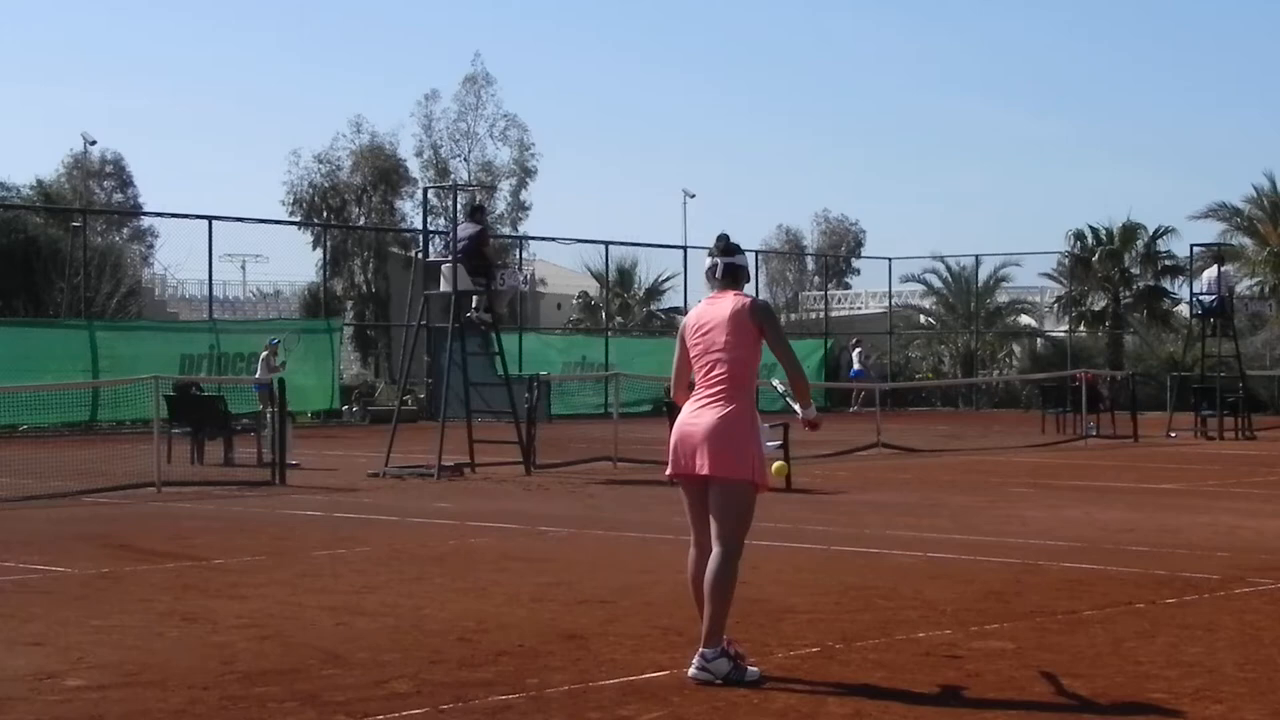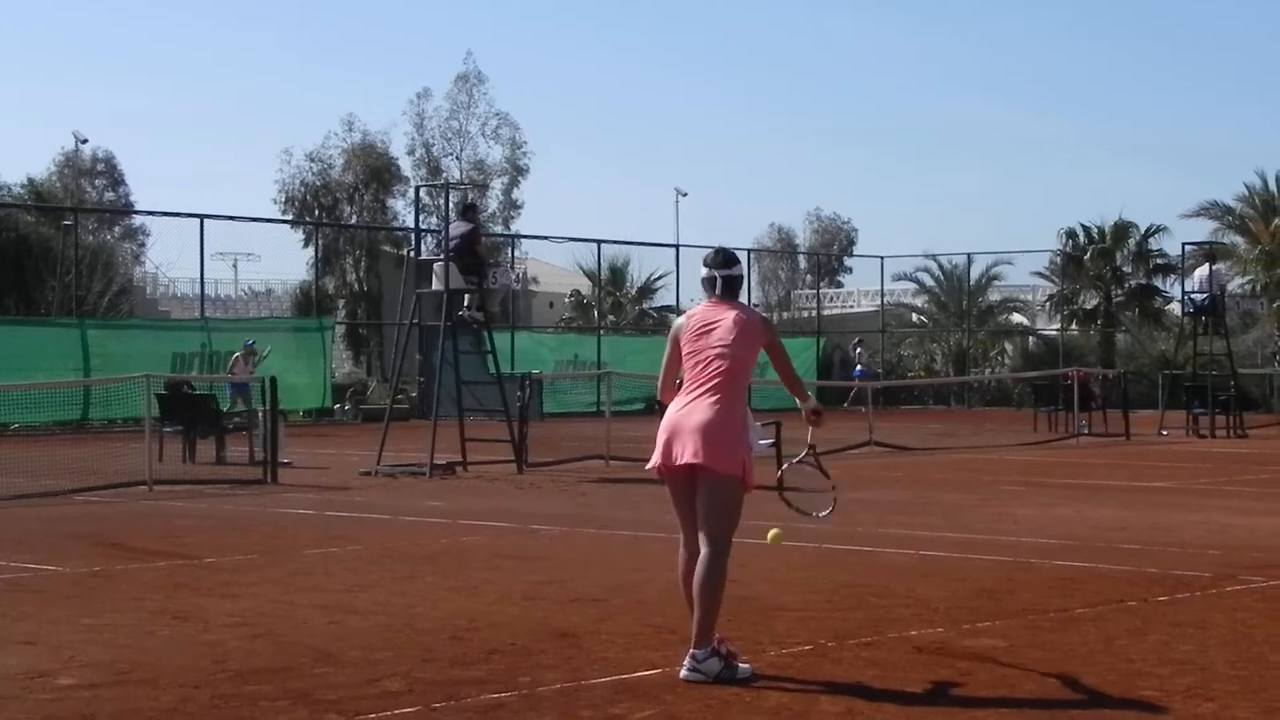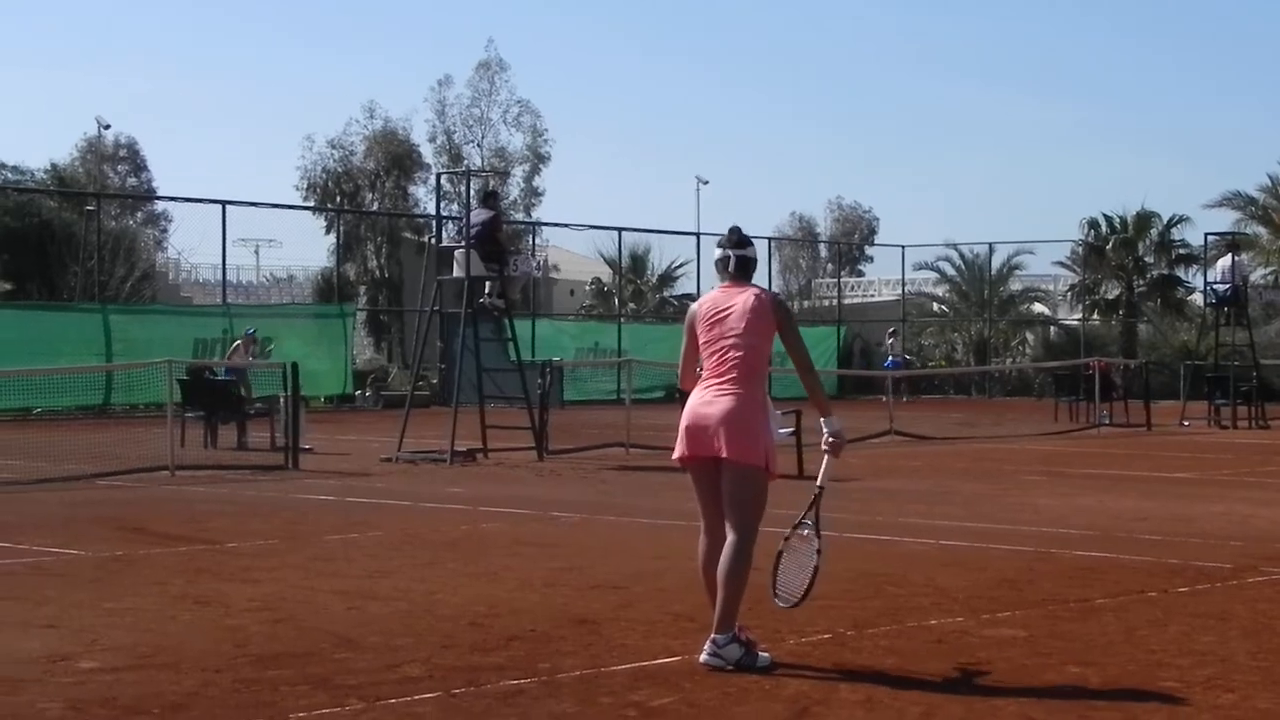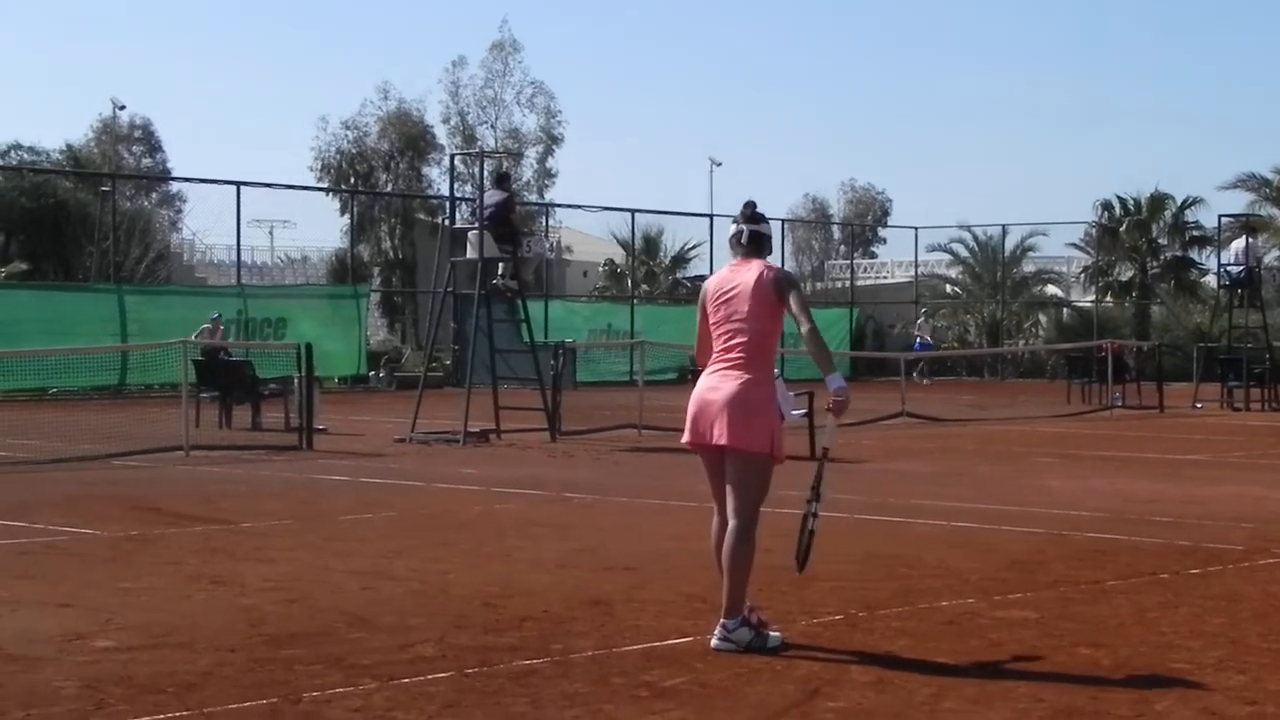
dt=0.4s
person 1, frame 1
left shoulder: (690, 318)
right shoulder: (753, 308)
right elbow: (790, 366)
right wrist: (808, 409)
left hip: (687, 430)
right hip: (730, 432)
left knee: (703, 543)
right knee: (727, 546)
left ankle: (714, 643)
right ankle: (710, 655)
person 1, frame 2
left shoulder: (683, 322)
right shoulder: (756, 322)
right elbow: (788, 375)
right wrist: (810, 404)
left hip: (675, 427)
right hip: (719, 430)
left knee: (692, 541)
right knee: (715, 544)
left ankle: (705, 643)
right ankle: (701, 655)
person 1, frame 3
left shoulder: (698, 308)
right shoulder: (770, 304)
right elbow: (804, 367)
right wrist: (829, 422)
left hip: (697, 416)
right hip: (741, 419)
left knee: (714, 529)
right knee: (741, 533)
left ankle: (725, 630)
right ankle: (721, 641)
person 1, frame 4
left shoulder: (711, 285)
right shoulder: (777, 278)
right elbow: (808, 327)
right wrist: (835, 381)
left hip: (707, 397)
right hip: (748, 402)
left knee: (725, 512)
right knee: (743, 516)
left ankle: (737, 611)
right ankle: (730, 626)
